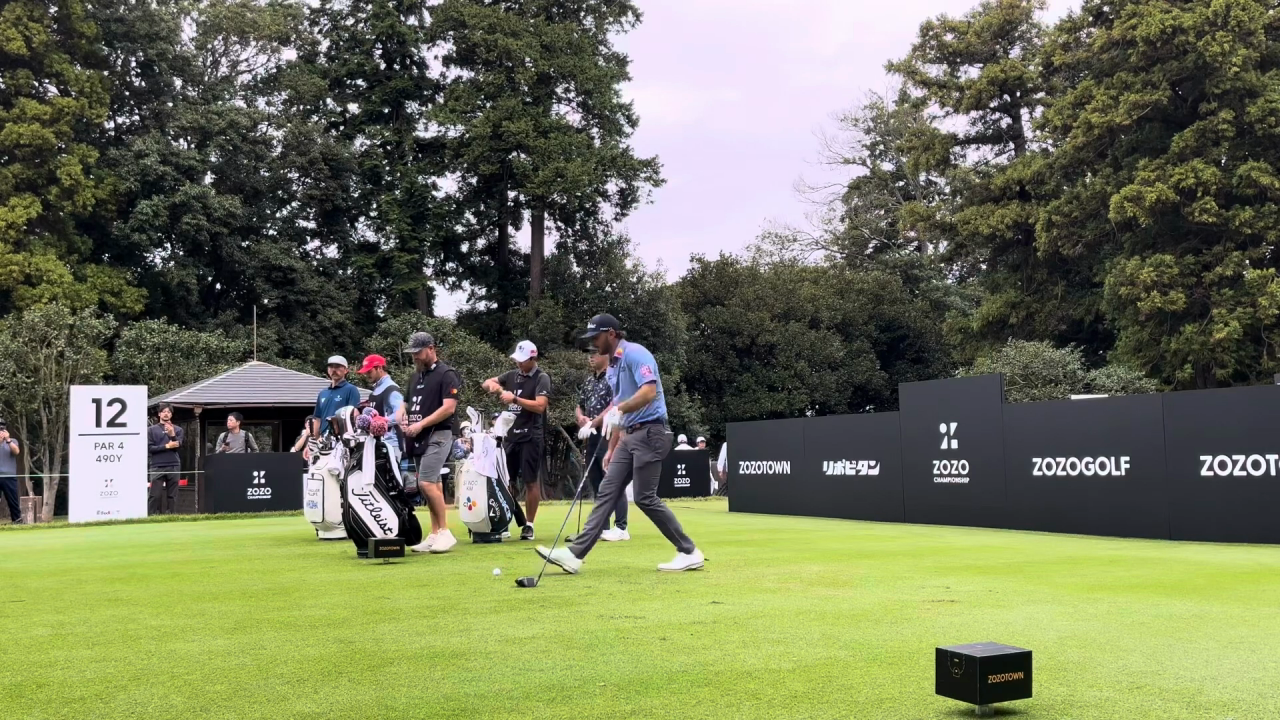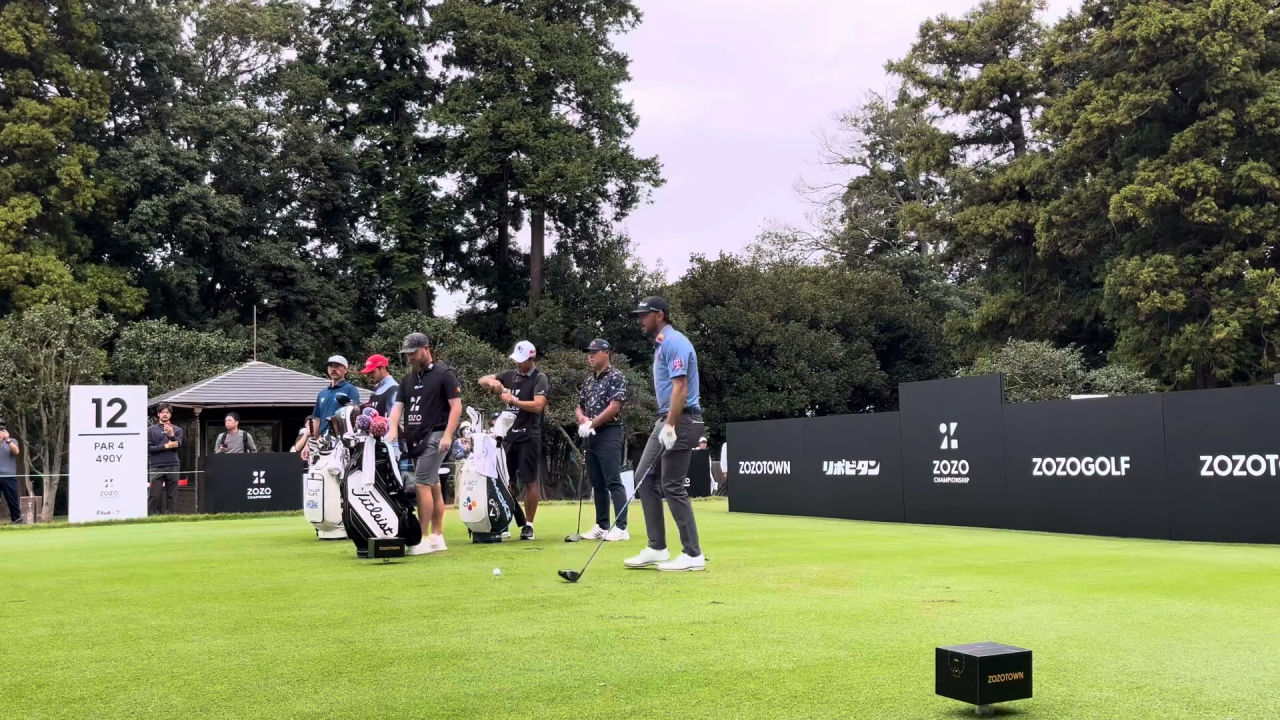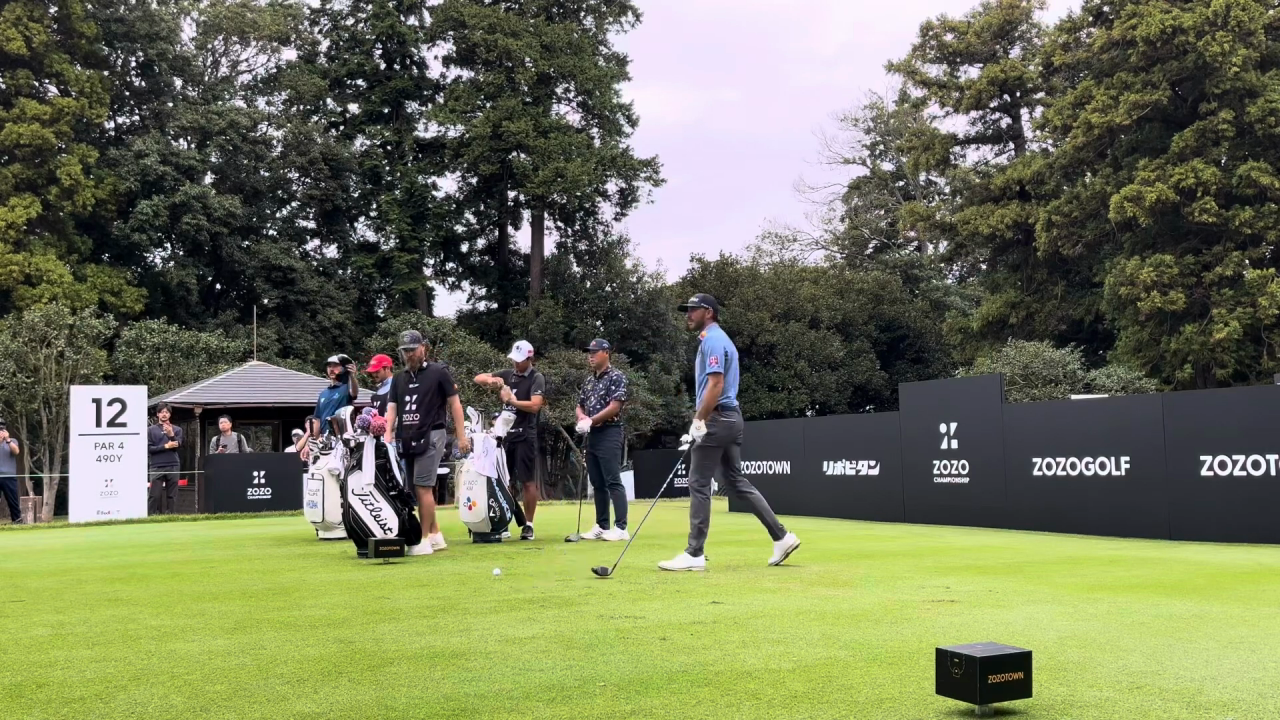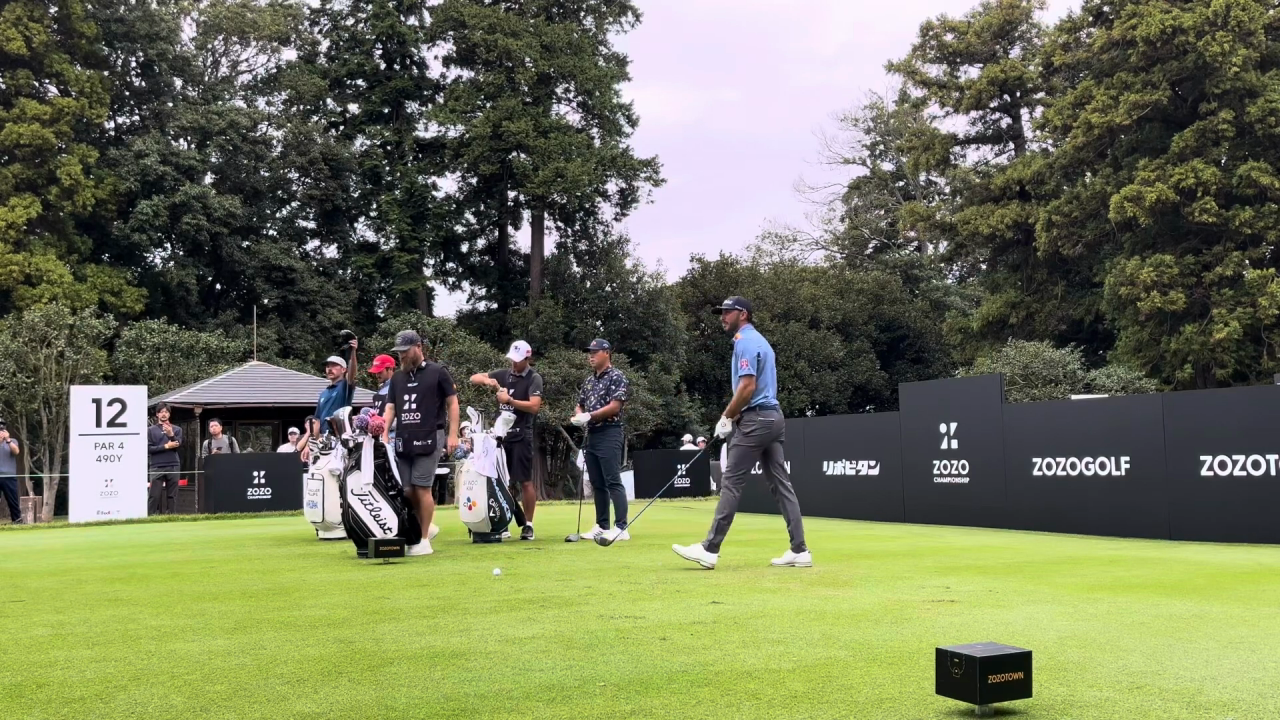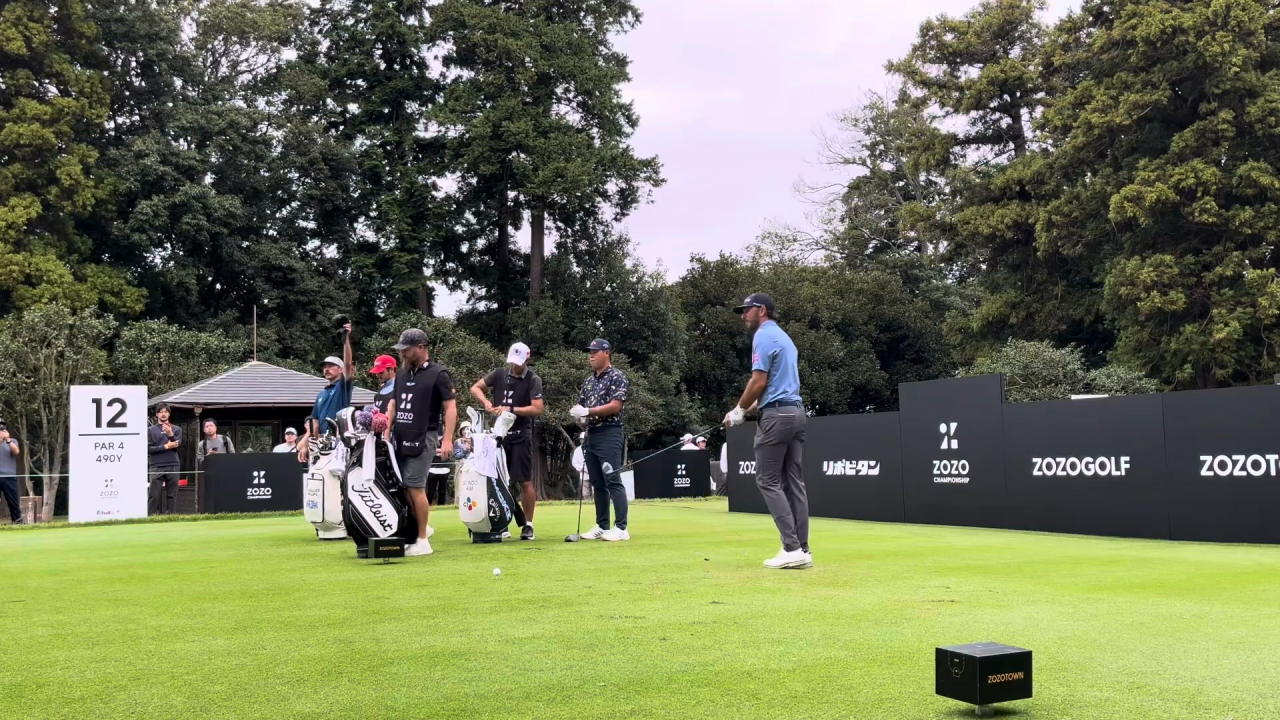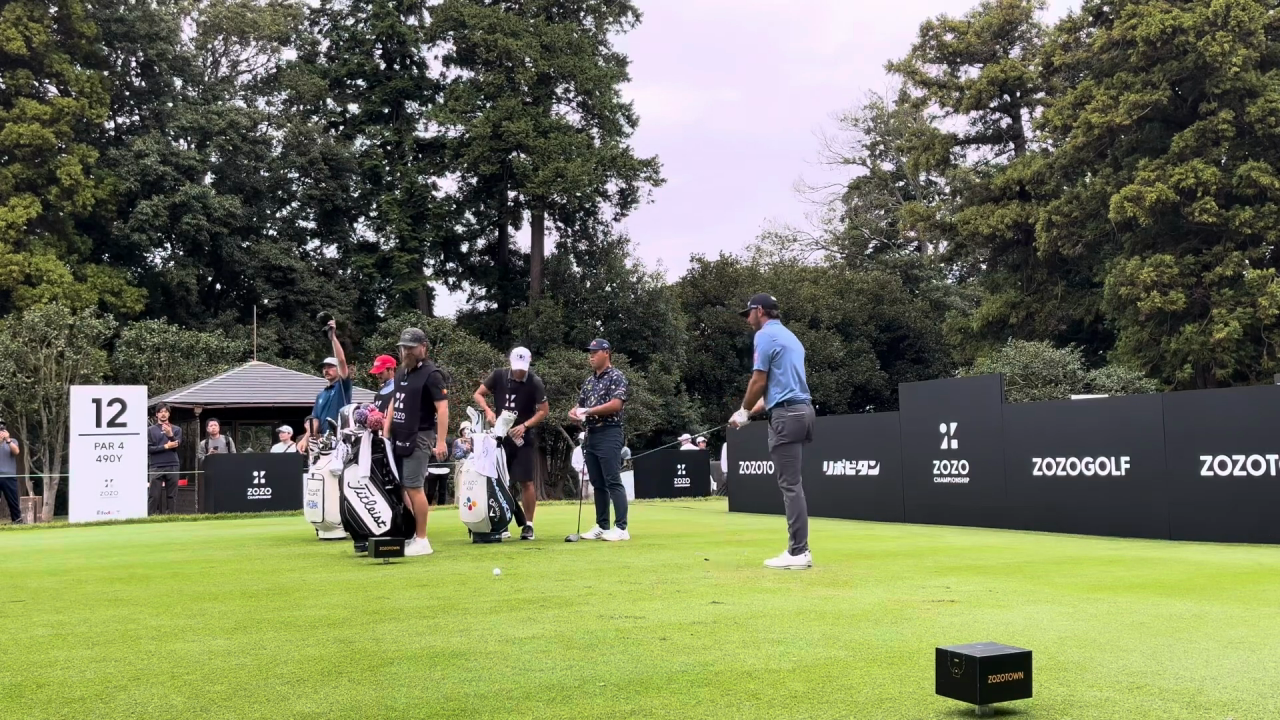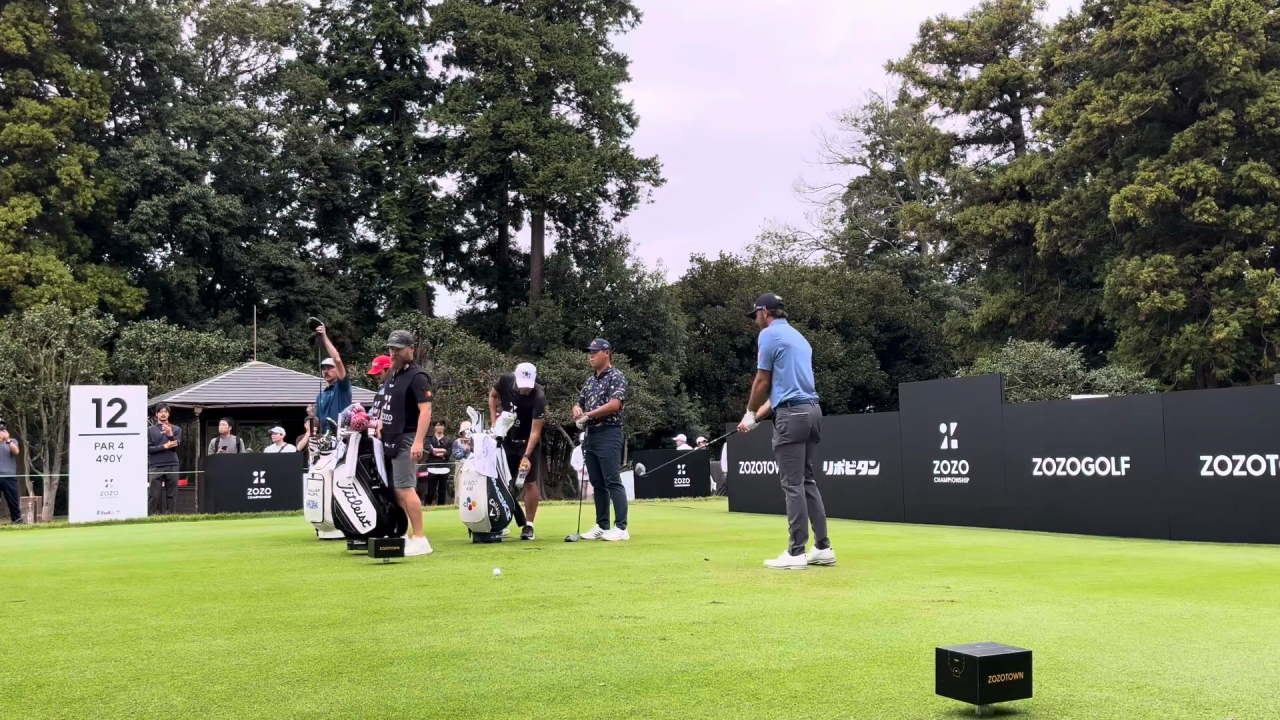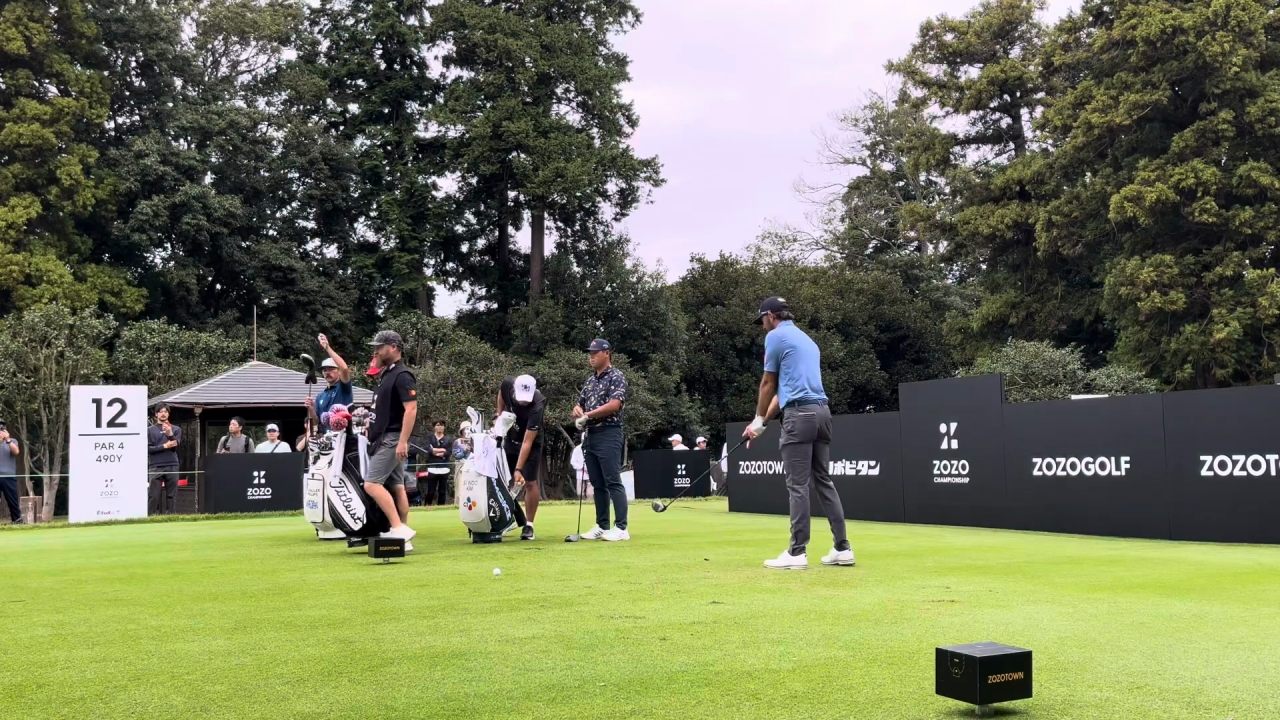
dt=0.3s
person 1, frame 1
left shoulder: (636, 353)
right shoulder: (614, 366)
left elbow: (650, 390)
left wrist: (618, 410)
right wrist: (610, 449)
left hip: (650, 432)
right hip: (630, 435)
left knee: (644, 497)
right knee: (608, 491)
left ankle: (689, 553)
right ankle: (575, 553)
person 1, frame 2
left shoulder: (675, 342)
right shoulder: (661, 346)
left elbow: (680, 387)
left wrist: (669, 426)
right wrist: (664, 425)
left hip: (682, 422)
right hip: (667, 422)
left knee: (672, 487)
right knee: (645, 480)
left ankle: (692, 554)
right ankle: (657, 547)
person 1, frame 3
left shoulder: (712, 340)
right shoulder: (715, 340)
left elbow: (715, 384)
left wrist: (698, 419)
left hip: (717, 419)
right hip: (730, 418)
left knee: (699, 485)
right knee: (737, 483)
left ankle: (694, 554)
right ankle: (782, 536)
person 1, frame 4
left shoulder: (746, 341)
right shoulder: (757, 340)
left elbow: (748, 386)
left wrist: (725, 418)
right wrist: (734, 418)
left hip: (757, 419)
right hip: (772, 417)
left knee: (731, 482)
right knee: (780, 484)
left ankle: (709, 549)
right ankle: (799, 550)
person 1, frame 5
left shoulder: (764, 336)
right shoulder: (782, 337)
left elbow: (759, 381)
left wrist: (739, 408)
right wrist: (745, 409)
left hip: (777, 416)
right hip: (794, 412)
left knee: (768, 482)
right knee: (794, 483)
left ankle: (791, 548)
right ankle: (802, 549)
person 1, frame 6
left shoulder: (765, 335)
right shoulder: (790, 337)
left elbow: (759, 382)
left wrist: (743, 410)
right wrist: (751, 411)
left hip: (786, 415)
right hip: (803, 411)
left knee: (790, 484)
right knee: (794, 483)
left ankle: (796, 552)
right ankle: (801, 548)
person 1, frame 7
left shoulder: (770, 334)
right shoulder: (798, 337)
left elbow: (762, 382)
left wrist: (750, 414)
right wrist: (757, 416)
left hip: (791, 414)
right hip: (811, 411)
left knee: (793, 485)
right knee: (807, 481)
left ankle: (796, 553)
right ankle: (823, 547)
person 1, frame 8
left shoulder: (776, 336)
right shoulder: (806, 340)
left elbow: (768, 385)
left wrist: (758, 420)
right wrist: (764, 419)
left hip: (799, 414)
right hip: (821, 411)
left knee: (798, 485)
right knee: (823, 481)
left ankle: (797, 553)
right ankle: (842, 548)
person 2, frame 1
left shoulder: (446, 374)
right shoulder: (415, 377)
left elbow: (449, 408)
right elbow: (407, 403)
left wrist: (421, 424)
right wrist: (401, 414)
left hip: (437, 436)
right hip: (418, 439)
left knee: (427, 484)
right knee: (433, 487)
left ankle: (445, 533)
right ankle: (436, 535)
person 2, frame 2
left shoulder: (444, 374)
right shoulder: (408, 378)
left elbow: (456, 406)
right elbow: (399, 405)
left wrist: (448, 435)
right wrist: (392, 429)
left hip: (435, 438)
right hip: (415, 439)
left knee: (422, 486)
right knee: (433, 488)
left ankle: (424, 539)
right ankle: (436, 537)
person 2, frame 3
left shoulder: (438, 372)
right shoulder: (399, 378)
left elbow: (454, 403)
right elbow: (392, 407)
left wrist: (461, 435)
right wrist: (388, 433)
left hip: (430, 437)
right hip: (406, 439)
left knee: (423, 488)
right knee: (416, 489)
left ankle: (425, 540)
right ankle: (435, 535)
person 2, frame 4
left shoulder: (437, 372)
right shoulder: (397, 378)
left elbow: (453, 403)
right elbow: (390, 408)
left wrist: (453, 434)
right wrist: (383, 434)
left hip: (428, 438)
right hip: (403, 440)
left knee: (422, 488)
right knee: (406, 489)
left ankle: (423, 540)
right ankle: (425, 526)
person 2, frame 5
left shoulder: (438, 375)
right shoulder: (401, 374)
left elbow: (450, 408)
right elbow: (393, 404)
left wrist: (447, 440)
right wrist: (386, 431)
left hip: (422, 438)
right hip: (400, 439)
left knee: (415, 488)
left ankle: (422, 541)
right ankle: (419, 529)
person 2, frame 6
left shoulder: (431, 374)
right shoulder: (401, 373)
left elbow: (442, 408)
left wrist: (441, 441)
left hip: (418, 437)
right hip: (398, 438)
left knee: (414, 488)
left ankle: (422, 540)
person 2, frame 7
left shoulder: (417, 376)
right shoulder: (393, 375)
left elbow: (425, 410)
left wrist: (419, 441)
right wrist: (380, 425)
left hip: (407, 440)
right hip: (391, 439)
left knee: (405, 489)
right knee: (398, 490)
left ankle: (419, 539)
person 2, frame 8
left shoulder: (402, 375)
right shoulder: (386, 373)
left elbow: (411, 409)
left wrist: (403, 441)
right wrist: (370, 426)
left hip: (392, 438)
right hip: (382, 437)
left knee: (372, 484)
right knee: (395, 486)
left ankle: (399, 529)
right ankle: (398, 534)
person 3, frame 1
right shoulder: (588, 381)
right elbow: (579, 407)
left wrist: (592, 424)
right wrist: (582, 418)
right hip: (591, 436)
right knee: (596, 483)
left ankle: (621, 527)
person 3, frame 2
left shoulder: (616, 377)
right shoulder: (589, 381)
left elbow: (614, 407)
right elbow: (580, 407)
left wrist: (591, 424)
right wrist: (582, 418)
left hip: (609, 434)
right hip: (592, 437)
left knee: (613, 482)
right knee: (597, 484)
left ankle: (621, 527)
right ankle: (602, 526)
person 3, frame 3
left shoulder: (616, 377)
right shoulder: (589, 381)
left elbow: (614, 407)
right elbow: (579, 406)
left wrist: (590, 420)
right wrist: (581, 417)
left hip: (609, 434)
right hip: (592, 435)
left knee: (613, 481)
right knee: (597, 484)
left ankle: (621, 527)
right ankle: (601, 526)
person 3, frame 4
left shoulder: (616, 377)
right shoulder: (589, 380)
left elbow: (615, 406)
right elbow: (579, 405)
left wrist: (589, 415)
right wrist: (579, 415)
left hip: (609, 434)
right hip: (592, 435)
left knee: (613, 482)
right knee: (597, 484)
left ankle: (621, 527)
right ankle: (602, 526)
person 3, frame 5
left shoulder: (616, 377)
right shoulder: (589, 381)
left elbow: (615, 405)
right elbow: (580, 406)
left wrist: (587, 411)
right wrist: (578, 415)
left hip: (609, 434)
right hip: (592, 435)
left knee: (613, 481)
right knee: (598, 484)
left ankle: (621, 527)
right ankle: (602, 526)
person 3, frame 6
left shoulder: (616, 377)
right shoulder: (589, 381)
left elbow: (615, 404)
right elbow: (580, 405)
left wrist: (588, 411)
right wrist: (574, 412)
left hip: (609, 434)
right hip: (591, 435)
left knee: (613, 482)
right knee: (598, 484)
left ankle: (621, 528)
right ankle: (602, 526)
person 3, frame 7
left shoulder: (616, 377)
right shoulder: (589, 381)
left elbow: (614, 405)
right elbow: (579, 405)
left wrist: (587, 415)
right wrist: (576, 410)
left hip: (609, 435)
right hip: (591, 435)
left knee: (613, 482)
right knee: (598, 484)
left ankle: (621, 528)
right ankle: (601, 526)
person 3, frame 8
left shoulder: (616, 378)
right shoulder: (589, 381)
left elbow: (614, 405)
right elbow: (580, 405)
left wrist: (587, 415)
right wrist: (577, 410)
left hip: (609, 435)
right hip: (591, 435)
left knee: (613, 482)
right knee: (597, 484)
left ankle: (621, 528)
right ankle: (602, 526)
person 4, frame 1
left shoulder: (541, 378)
right shoulder: (512, 375)
left elbow: (540, 406)
right elbow: (486, 383)
left wrist: (515, 399)
right wrist: (492, 384)
left hip: (531, 437)
right hip: (511, 435)
left knee: (531, 482)
right knee: (507, 481)
left ankle: (529, 525)
person 4, frame 2
left shoulder: (539, 378)
right shoulder: (510, 374)
left elbow: (538, 406)
right elbow: (482, 380)
left wrist: (513, 401)
right wrist: (491, 382)
left hip: (528, 436)
right hip: (509, 435)
left knee: (529, 482)
left ankle: (529, 525)
person 4, frame 3
left shoulder: (536, 378)
right shoulder: (507, 374)
left elbow: (535, 406)
right elbow: (478, 379)
left wrist: (511, 401)
right wrist: (491, 380)
left hip: (525, 436)
right hip: (505, 435)
left knee: (527, 482)
left ankle: (529, 525)
person 4, frame 4
left shoulder: (534, 378)
right shoulder: (503, 374)
left elbow: (534, 406)
right elbow: (474, 378)
left wrist: (510, 400)
right wrist: (486, 380)
left hip: (521, 436)
left knee: (525, 481)
left ankle: (528, 525)
person 4, frame 5
left shoulder: (533, 380)
right shoulder: (499, 374)
left elbow: (538, 408)
right elbow: (475, 387)
left wrist: (512, 410)
right wrist: (485, 401)
left hip: (520, 437)
left knee: (524, 481)
left ankle: (528, 525)
person 4, frame 6
left shoulder: (535, 382)
right shoulder: (499, 375)
left elbow: (544, 411)
right elbow: (478, 394)
left wrist: (524, 425)
right wrist: (487, 410)
left hip: (524, 439)
right hip: (501, 437)
left knee: (526, 482)
left ankle: (528, 525)
person 4, frame 7
left shoulder: (538, 396)
right shoulder: (505, 380)
left elbow: (536, 430)
right elbow: (493, 396)
left wrist: (526, 456)
right wrist: (494, 419)
left hip: (527, 442)
right hip: (506, 440)
left knee: (530, 482)
left ankle: (529, 525)
person 4, frame 8
left shoulder: (536, 407)
right shoulder: (508, 384)
left elbow: (527, 442)
left wrist: (519, 469)
left hip: (530, 444)
right hip: (508, 439)
left knee: (530, 483)
left ankle: (529, 525)
